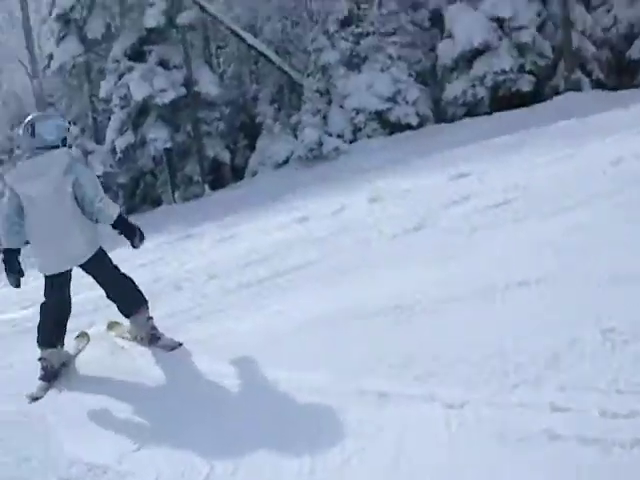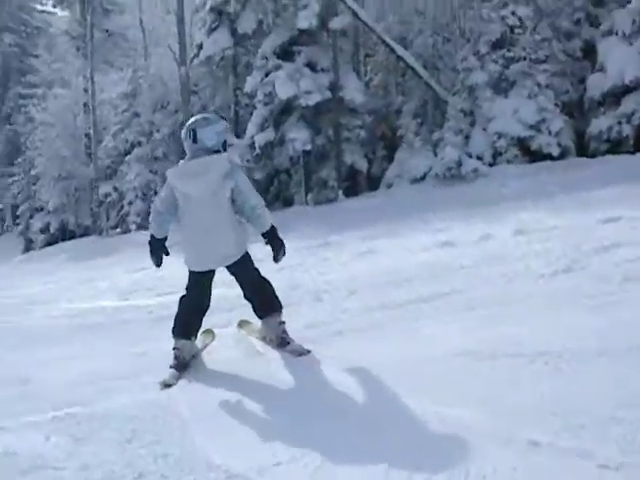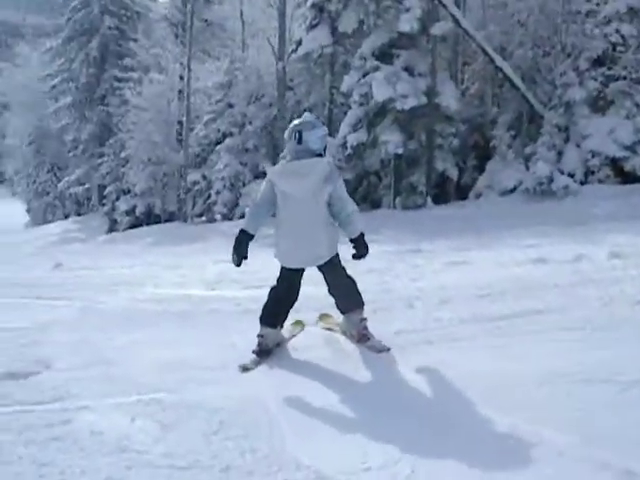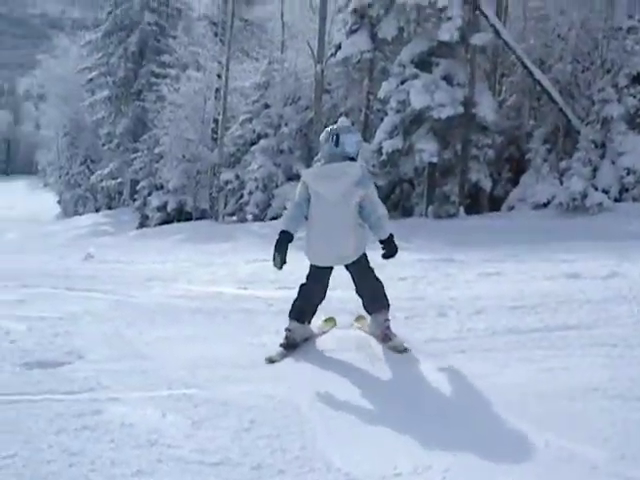
dt=0.3s
person 1, frame 1
right shoulder: (69, 163)
right elbow: (96, 200)
right wrist: (123, 224)
left hip: (51, 259)
right hip: (84, 246)
left knee: (55, 303)
right knee: (114, 282)
left ankle: (51, 357)
right ankle: (143, 326)
person 1, frame 2
left shoulder: (177, 178)
right shoulder: (228, 170)
left elbow: (161, 211)
right elbow: (251, 205)
left wrist: (156, 240)
right wrist: (271, 234)
left hip: (197, 253)
right hip: (231, 246)
left knee: (195, 296)
right knee: (253, 283)
left ankle: (183, 346)
right ankle: (274, 328)
person 1, frame 3
left shoulder: (278, 175)
right shoulder: (327, 172)
left elbow: (259, 207)
right elbow: (344, 209)
left wrist: (244, 237)
right wrist: (358, 238)
left hip: (290, 249)
right hip: (323, 245)
left knee: (284, 289)
right knee: (339, 281)
left ankle: (268, 334)
right ankle: (355, 324)
person 1, frame 4
left shoulder: (311, 177)
right shoulder: (360, 177)
left elbow: (296, 210)
right elbow: (375, 212)
left wrist: (284, 239)
right wrist: (387, 239)
left hip: (319, 248)
right hip: (352, 246)
left knee: (314, 286)
right knee: (366, 282)
left ankle: (296, 329)
right ankle: (380, 324)
